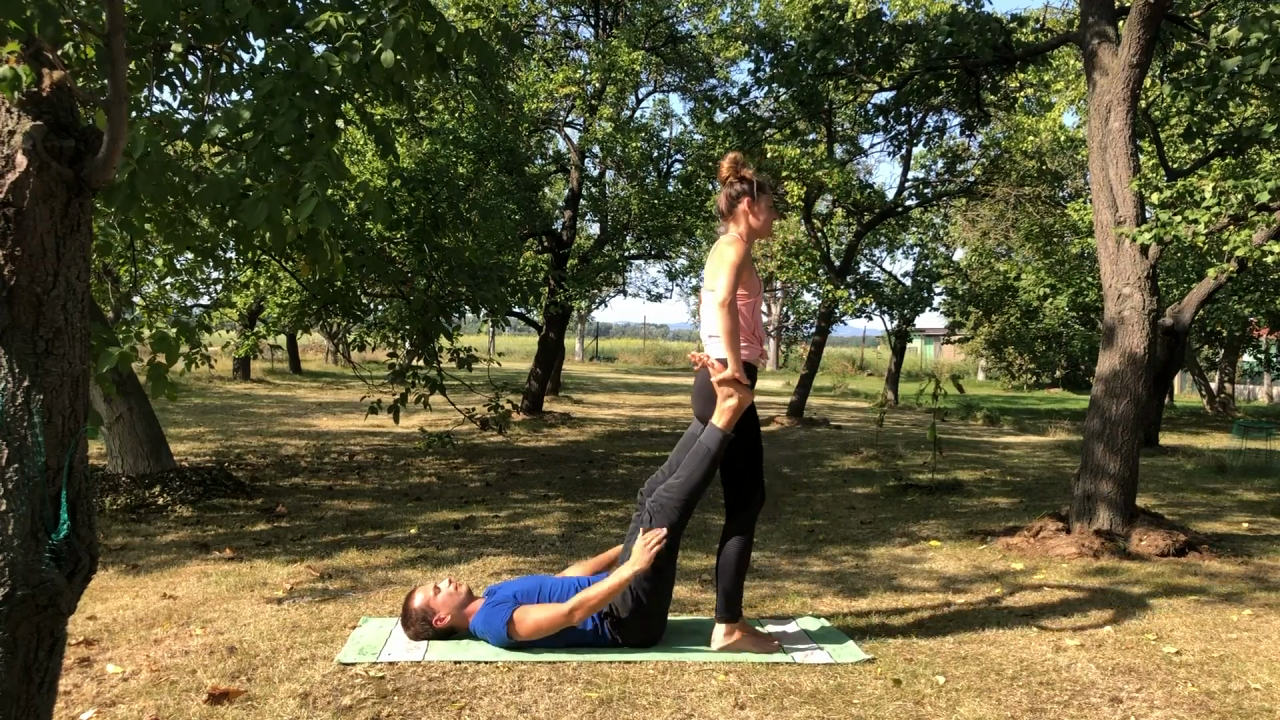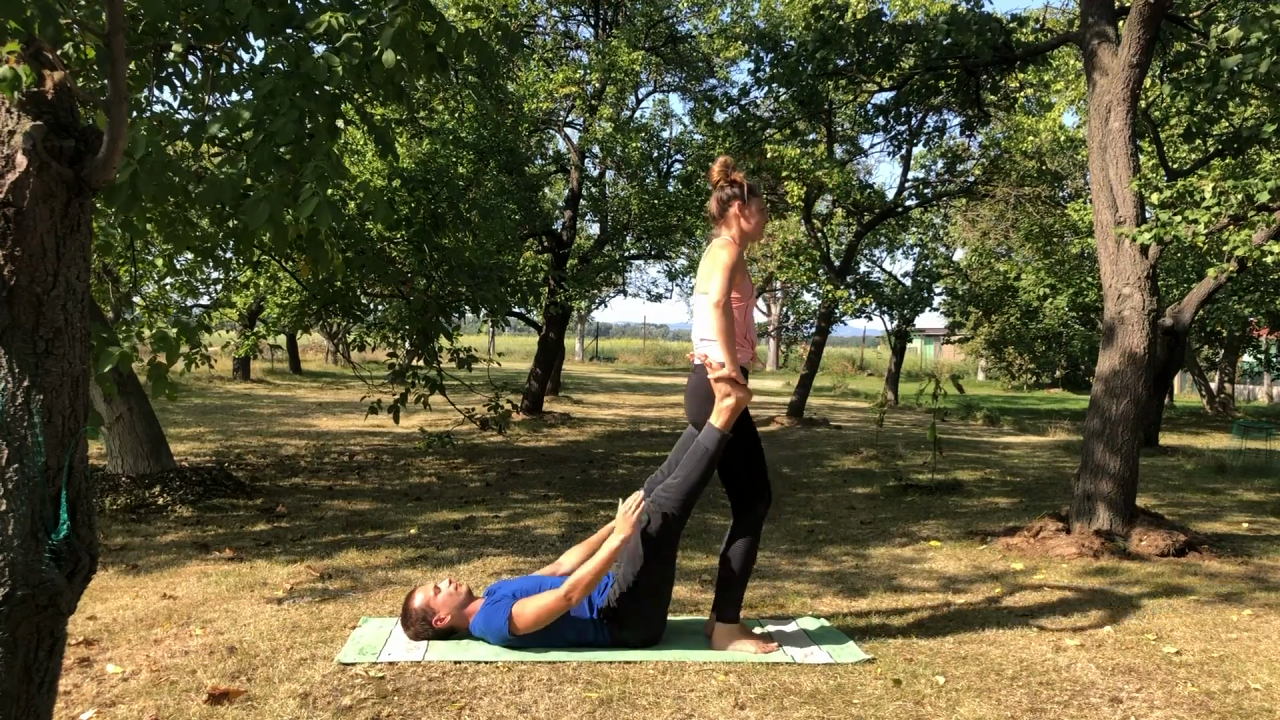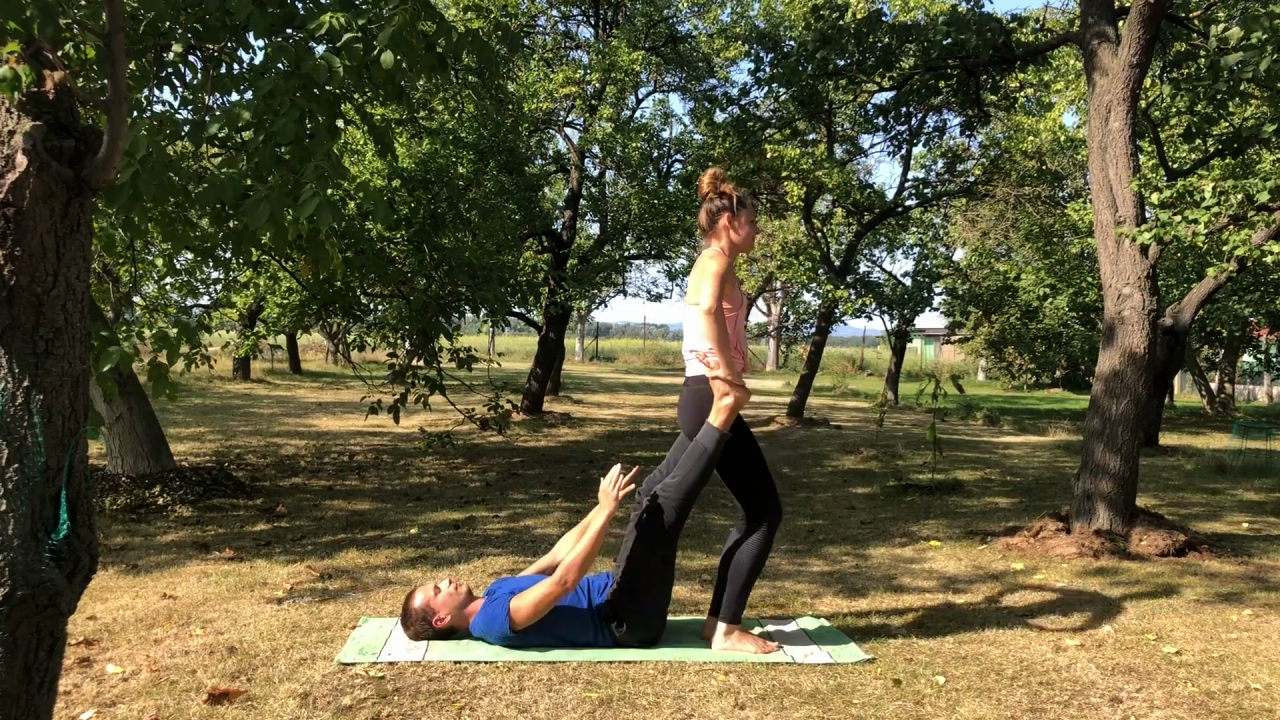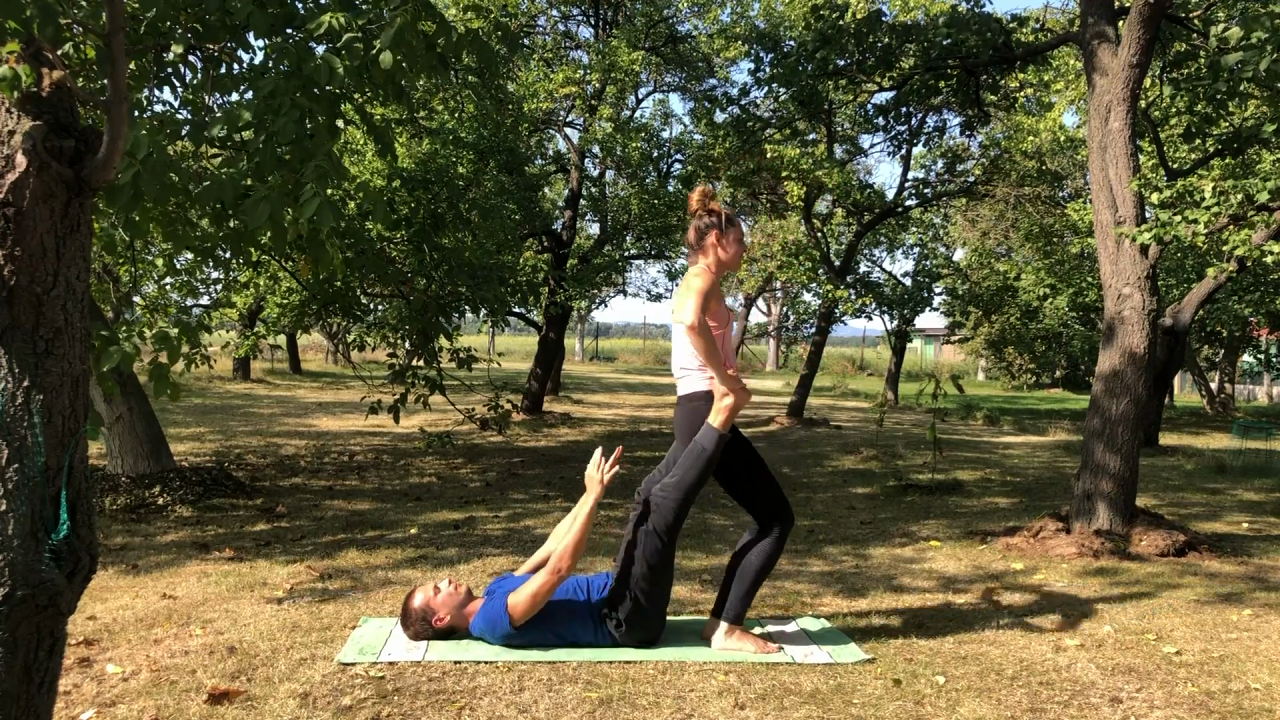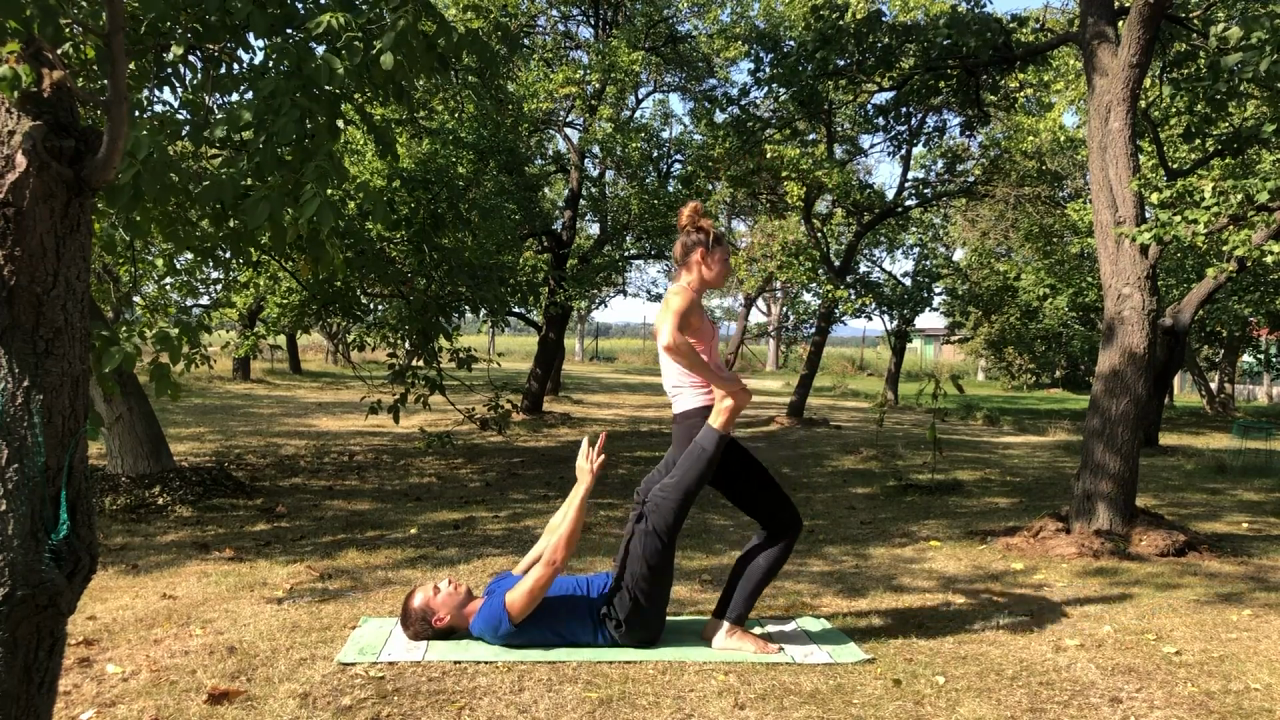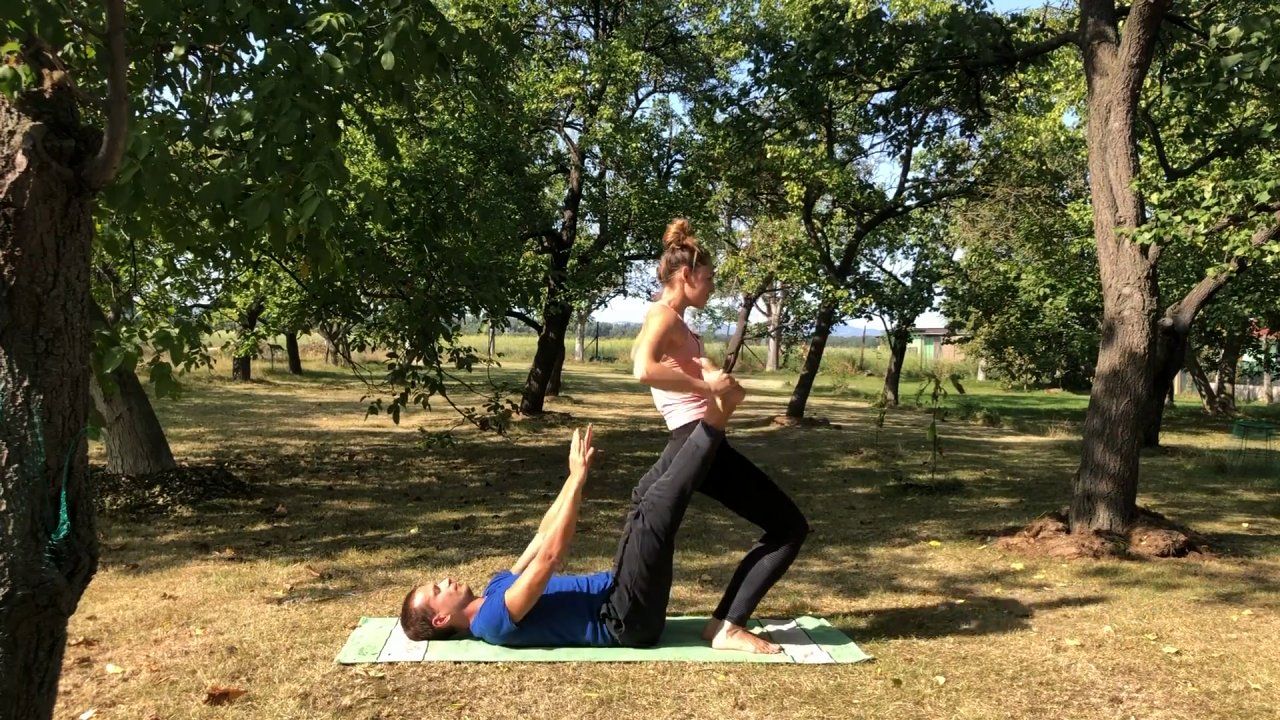
dt=0.1s
person 1, frame 1
left shoulder: (724, 250)
right shoulder: (735, 245)
right elbow: (724, 299)
right wrist: (733, 363)
left hip: (719, 383)
right hip: (725, 385)
left knee: (746, 503)
right knee: (745, 505)
left ankle: (730, 618)
right ankle: (728, 627)
person 1, frame 2
left shoulder: (717, 252)
right shoulder: (728, 248)
right elbow: (718, 301)
right wrist: (729, 363)
left hip: (709, 385)
right hip: (718, 387)
left knee: (752, 501)
right knee: (752, 504)
left ankle: (725, 618)
right ankle: (726, 626)
person 1, frame 3
left shoulder: (709, 265)
right shoulder: (717, 260)
right elbow: (708, 306)
right wrist: (728, 366)
left hip: (702, 398)
right hip: (711, 399)
left knee: (758, 511)
right knee: (763, 510)
left ankle: (723, 619)
right ankle: (727, 628)
person 1, frame 4
left shoulder: (697, 281)
right shoulder: (703, 276)
right elbow: (690, 321)
right wrist: (724, 377)
left hip: (696, 411)
right hip: (707, 409)
left knee: (769, 516)
right knee: (776, 517)
left ankle: (723, 619)
right ankle: (727, 628)
person 1, frame 5
left shoulder: (683, 300)
right shoulder: (684, 293)
right elbow: (668, 340)
left wrist: (720, 374)
right wrist: (722, 380)
left hip: (694, 429)
right hip: (701, 427)
left knee: (778, 522)
right knee: (783, 524)
left ankle: (725, 621)
right ankle: (729, 628)
person 1, frame 6
left shoulder: (668, 316)
right shoulder: (663, 313)
right elbow: (643, 369)
left wrist: (708, 375)
right wrist: (706, 385)
left hip: (692, 440)
right knee: (789, 528)
left ankle: (725, 621)
right ankle: (729, 628)
person 2, frame 1
left shoulder: (494, 597)
right shoulder: (494, 622)
right elbow: (571, 613)
left wrist: (622, 552)
right wrist: (631, 568)
left hip: (618, 596)
right hip: (628, 619)
left knee: (652, 494)
right knee: (661, 508)
left ankle: (718, 406)
right ankle: (726, 414)
person 2, frame 2
left shoulder: (494, 597)
right shoulder: (494, 621)
left elbow: (560, 567)
right elbow: (569, 594)
left wrist: (613, 528)
right wrist: (619, 536)
left hip: (616, 594)
right hip: (627, 618)
left knee: (652, 494)
right knee: (663, 508)
left ankle: (717, 405)
right ankle: (723, 413)
person 2, frame 3
left shoulder: (497, 592)
right shoulder: (494, 621)
left elbow: (559, 553)
right elbow: (565, 578)
left wrist: (602, 505)
right wrist: (605, 511)
left hip: (617, 594)
right hip: (628, 620)
left knee: (652, 496)
right knee: (661, 508)
left ankle: (717, 406)
right ankle: (722, 414)
person 2, frame 4
left shoulder: (497, 591)
right shoulder: (493, 619)
left elbow: (553, 545)
right elbow: (559, 566)
left wrist: (590, 491)
right wrist: (593, 496)
left hip: (613, 594)
right hip: (627, 618)
left knee: (652, 497)
right knee: (659, 509)
left ankle: (716, 407)
right ankle: (720, 415)
person 2, frame 5
left shoulder: (496, 591)
right shoulder: (492, 620)
left elbow: (549, 538)
right elbow: (553, 560)
left wrist: (582, 480)
right wrist: (584, 486)
left hip: (616, 595)
right hip: (626, 620)
left knee: (654, 498)
right knee: (659, 510)
left ankle: (717, 413)
right ankle: (721, 421)
person 2, frame 6
left shoulder: (497, 589)
right shoulder: (494, 620)
left elbow: (545, 533)
right elbow: (550, 554)
left wrist: (575, 473)
right wrist: (577, 478)
left hip: (613, 595)
right hip: (626, 618)
left knee: (650, 499)
right knee: (655, 510)
left ankle: (710, 417)
right ankle: (713, 418)
